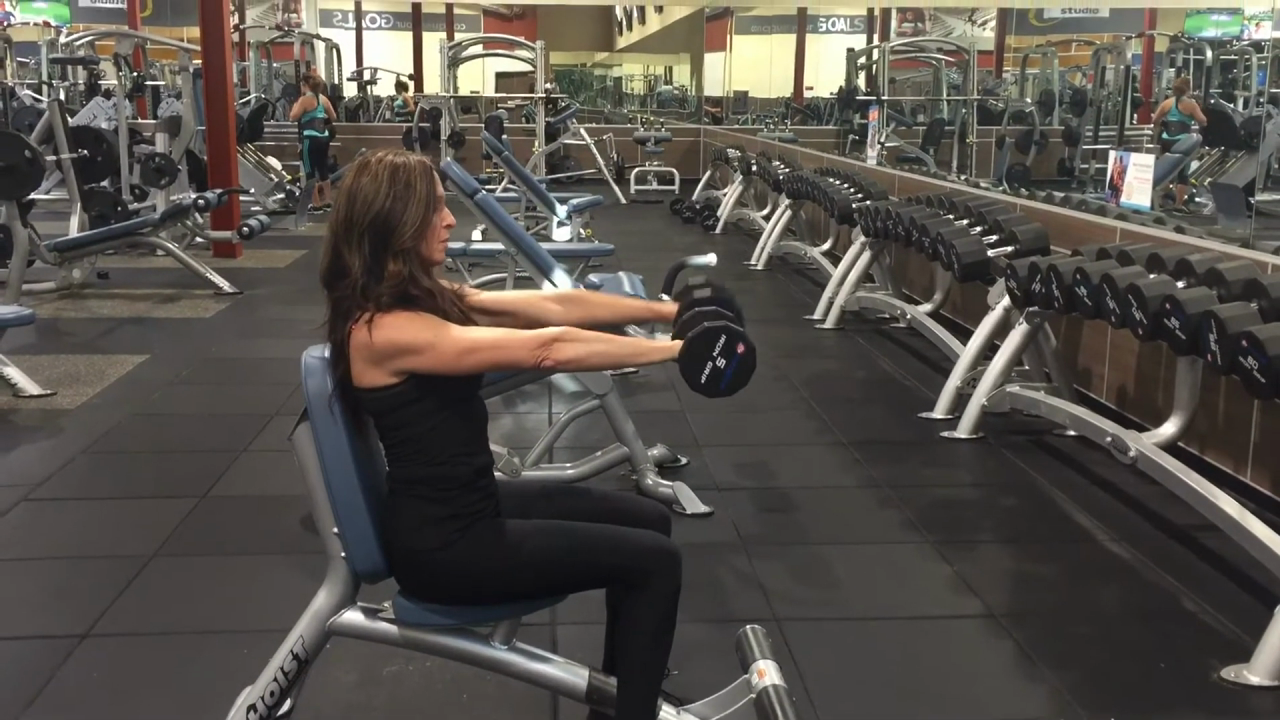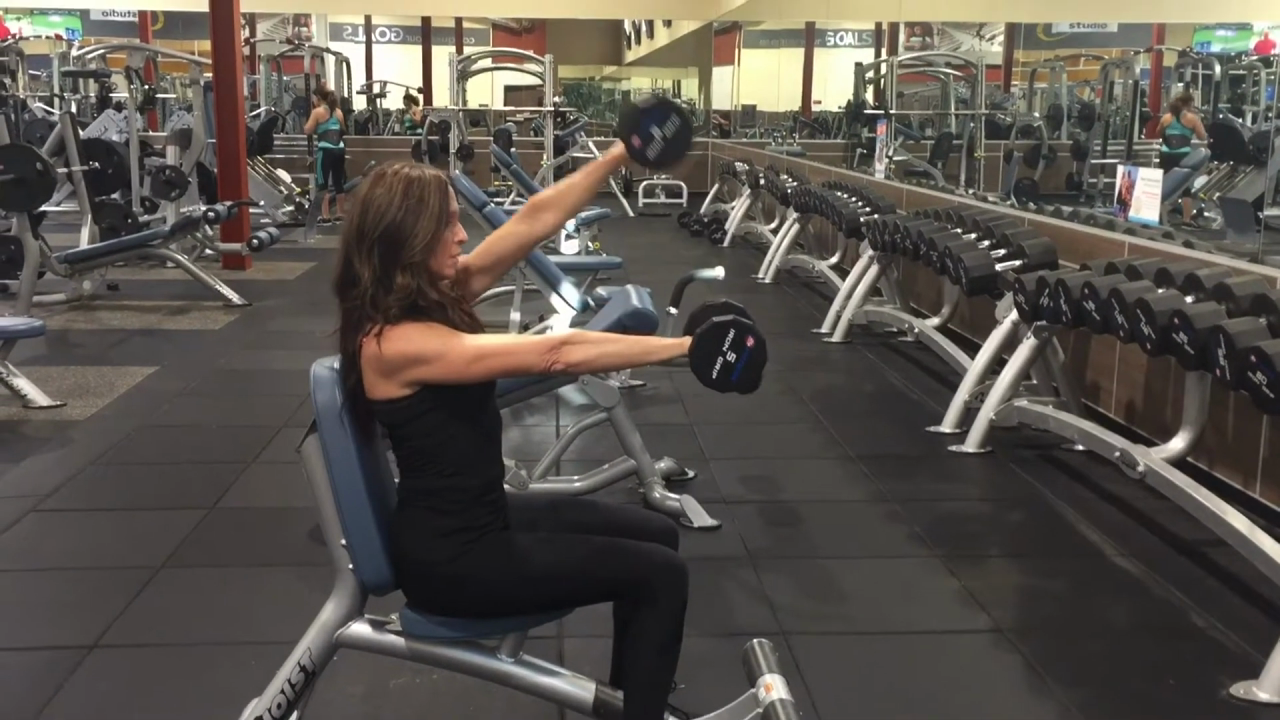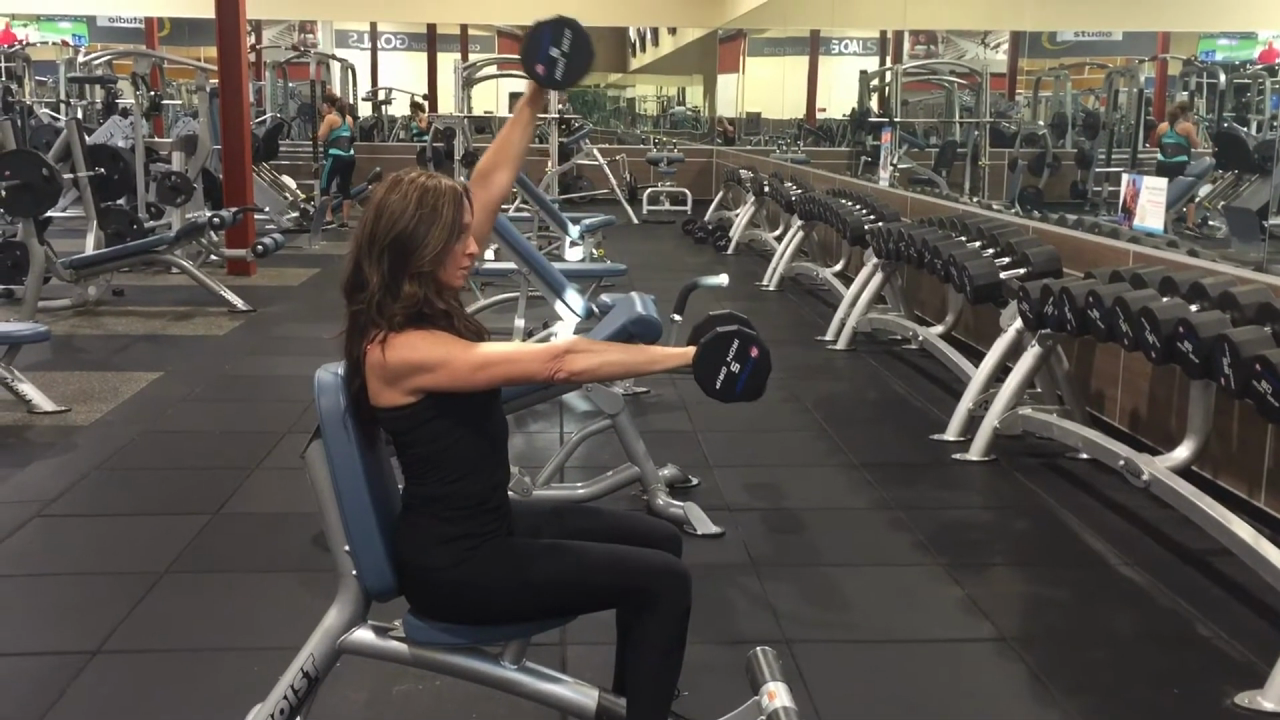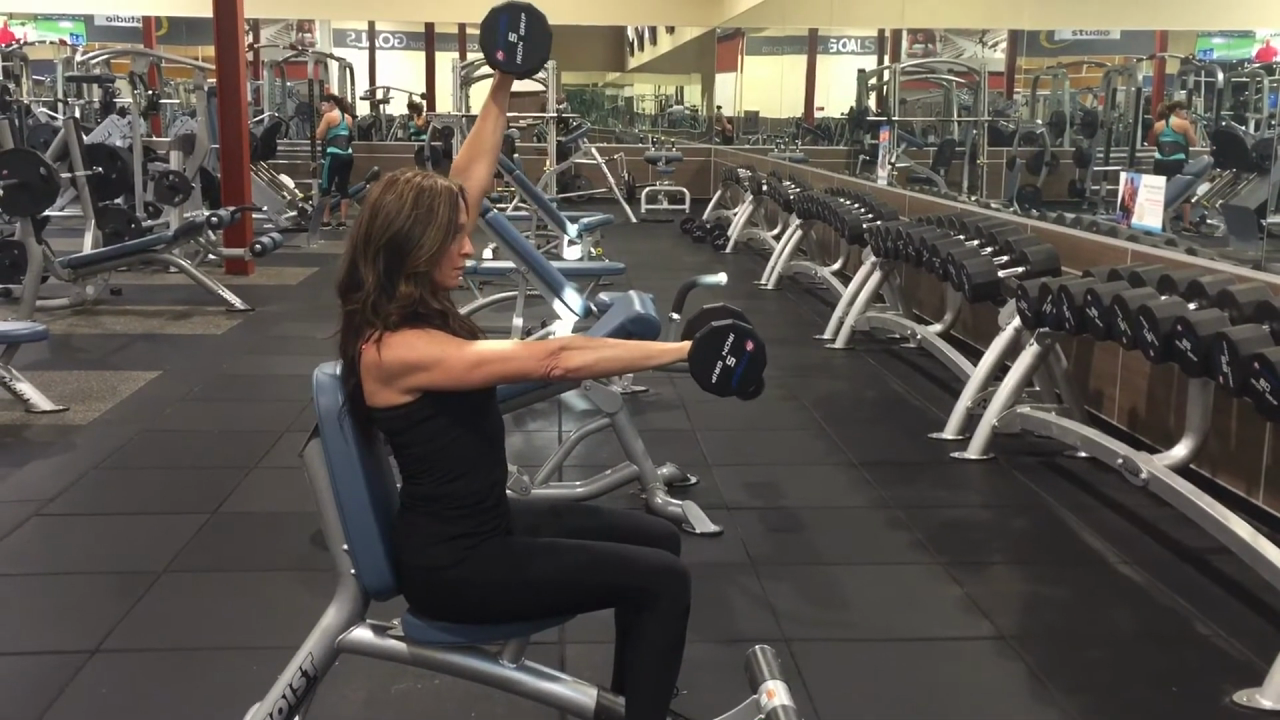
dt=0.4s
person 1, frame 1
left shoulder: (423, 297)
right shoulder: (383, 330)
left elbow: (551, 305)
right elbow: (545, 349)
left wrist: (663, 312)
right wrist: (674, 349)
left hip: (472, 503)
right hip: (443, 543)
left knee: (648, 521)
right knee: (655, 562)
person 1, frame 2
left shoulder: (437, 296)
right shoulder: (394, 342)
left elbow: (533, 221)
right elbow: (554, 354)
left wrist: (617, 158)
right wrist: (684, 347)
left hip: (481, 516)
right hip: (451, 556)
left knee: (655, 536)
right knee: (660, 574)
person 1, frame 3
left shoulder: (424, 308)
right shoulder: (399, 350)
left elbow: (491, 186)
right elbow: (557, 362)
left wrist: (533, 100)
right wrist: (688, 355)
left hip: (483, 524)
right hip: (453, 563)
left knee: (658, 541)
right knee: (663, 581)
person 1, frame 4
left shoulder: (415, 308)
right shoulder: (396, 349)
left elbow: (471, 179)
right elbow: (551, 359)
left wrist: (500, 91)
right wrist: (684, 350)
left hip: (482, 522)
right hip: (453, 561)
left knee: (657, 540)
right knee: (663, 580)
